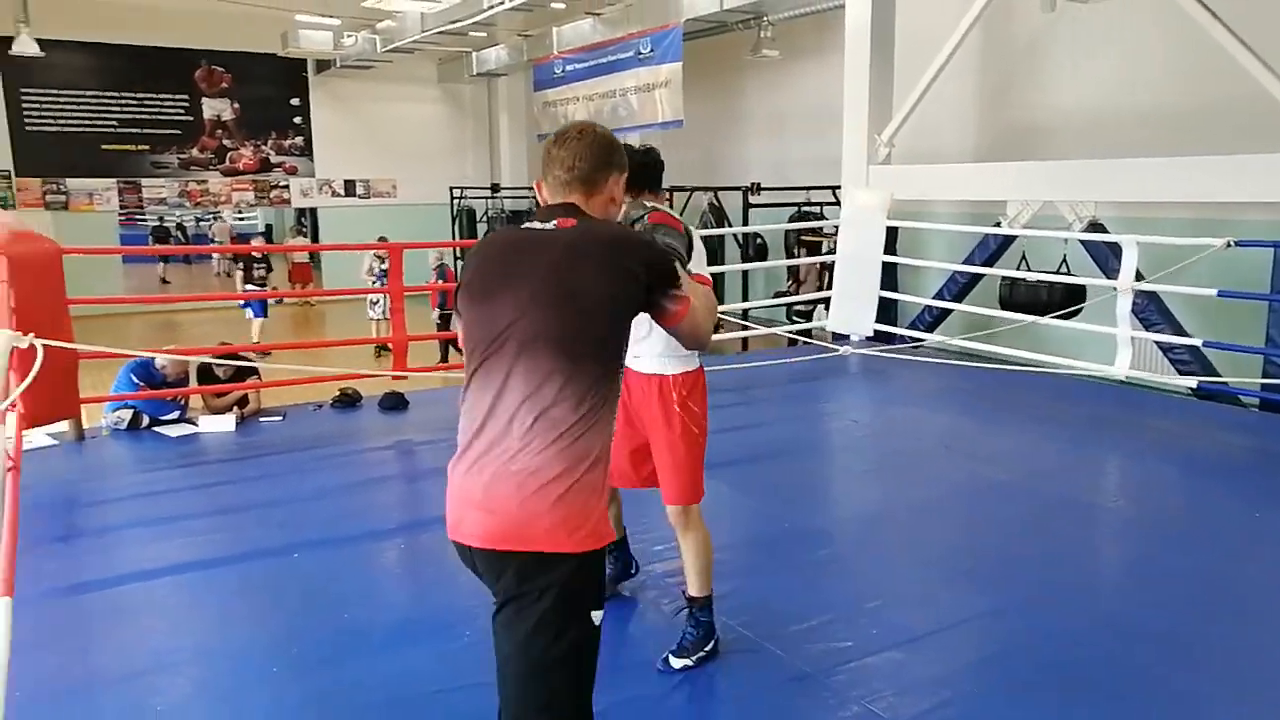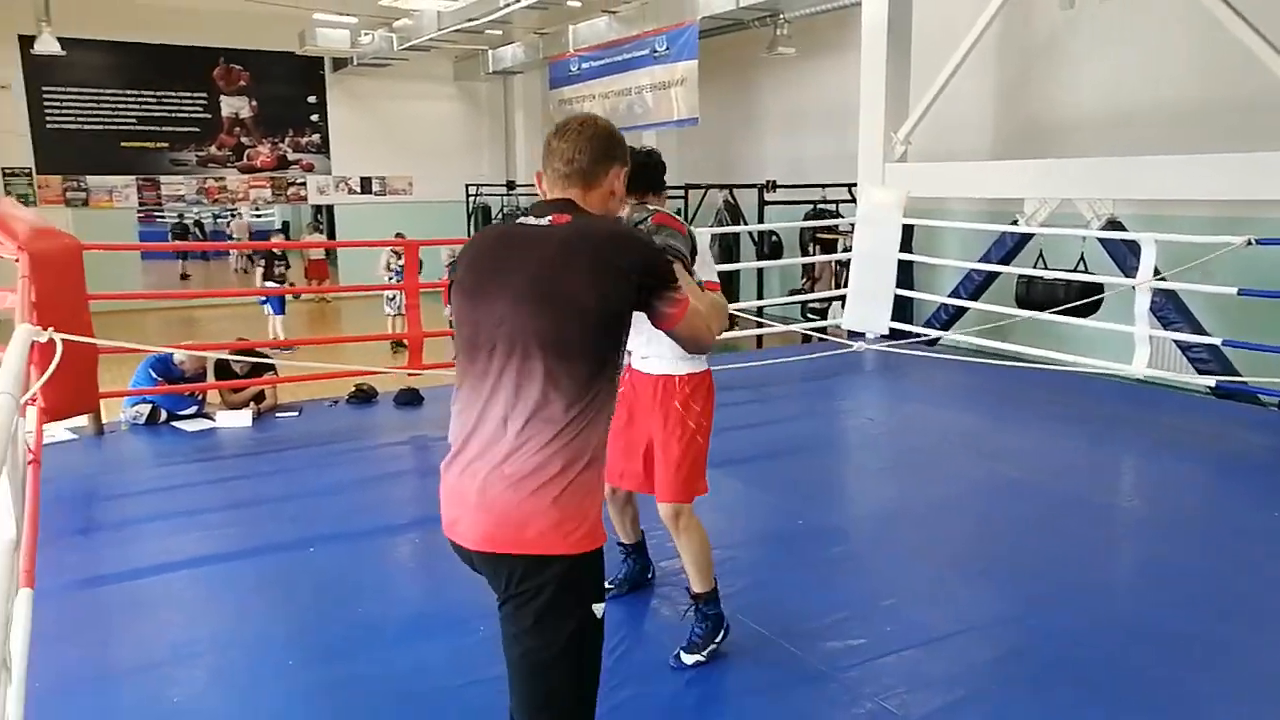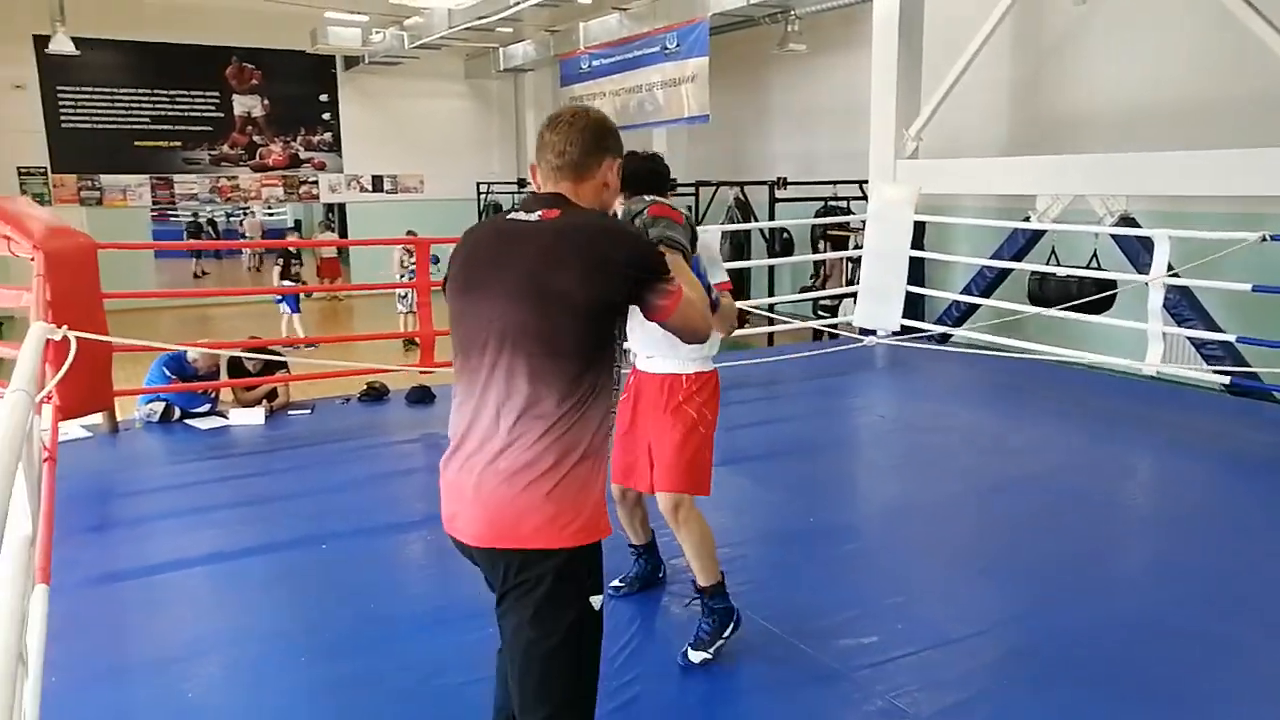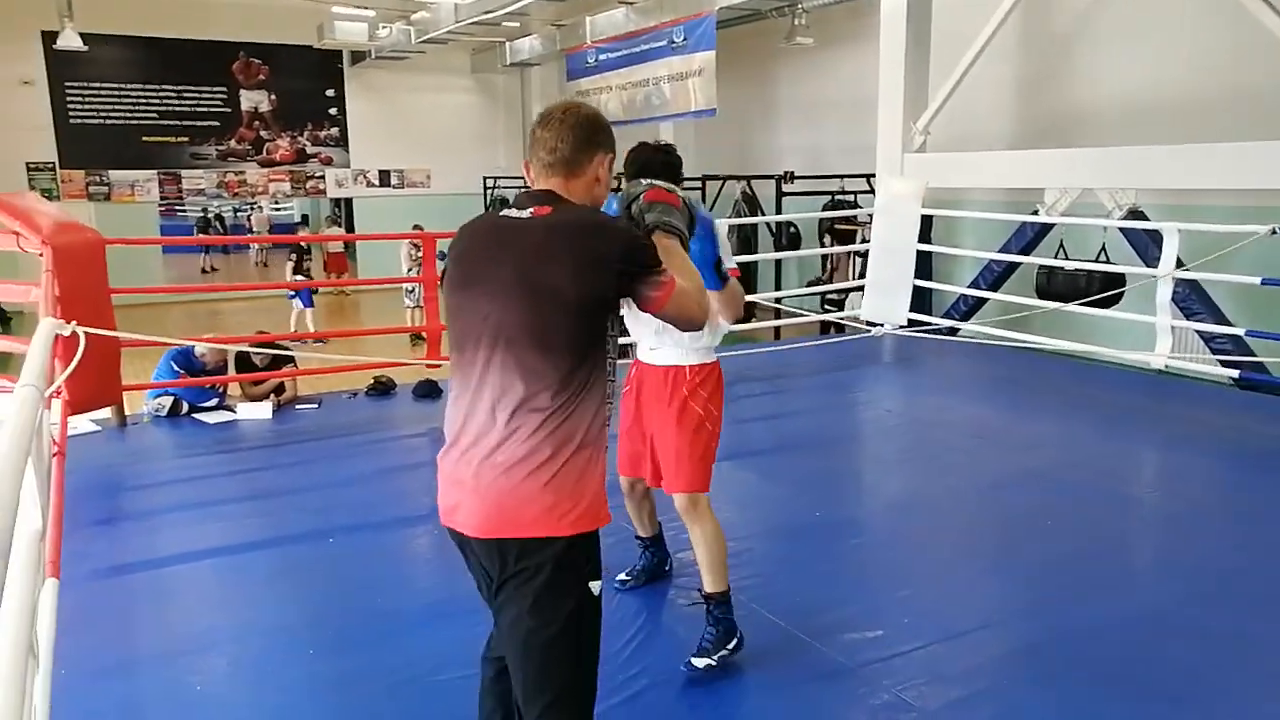
dt=0.1s
person 1, frame 1
left shoulder: (484, 256)
right shoulder: (628, 252)
right elbow: (701, 331)
right wrist: (671, 259)
left hip: (470, 510)
right hip: (551, 525)
left knee: (529, 662)
person 1, frame 2
left shoulder: (478, 250)
right shoulder: (622, 249)
right elbow: (702, 337)
right wrist: (674, 260)
left hip: (466, 509)
right hip: (545, 524)
left knee: (536, 661)
person 1, frame 3
left shoulder: (474, 244)
right shoulder: (614, 244)
right elbow: (697, 326)
right wrist: (670, 248)
left hip: (466, 505)
right hip: (547, 521)
left knee: (522, 647)
person 1, frame 4
left shoulder: (469, 239)
right shoulder: (606, 239)
right elbow: (693, 313)
right wrist: (666, 231)
left hip: (464, 497)
right hip: (544, 512)
left knee: (511, 643)
person 2, frame 1
left shoulder: (680, 239)
left hip: (677, 383)
right hip: (631, 377)
left knee: (680, 507)
right knee: (604, 480)
left ankle: (701, 624)
right ankle: (618, 561)
person 2, frame 2
left shoulder: (686, 242)
left hip: (683, 385)
right hip: (634, 379)
left knee: (673, 508)
right knee: (612, 487)
left ankle: (709, 616)
right ankle: (636, 564)
person 2, frame 3
left shoulder: (693, 247)
left elbow: (727, 322)
left wrist: (703, 290)
left hip: (690, 384)
right hip: (641, 380)
left knee: (675, 502)
right knee: (623, 489)
left ankle: (719, 609)
right ankle: (647, 563)
person 2, frame 4
left shoulder: (699, 234)
left elbow: (732, 312)
left wrist: (710, 265)
left hip: (693, 377)
right hip: (644, 371)
left knee: (689, 499)
right knee: (631, 480)
left ankle: (722, 622)
right ankle: (654, 555)
